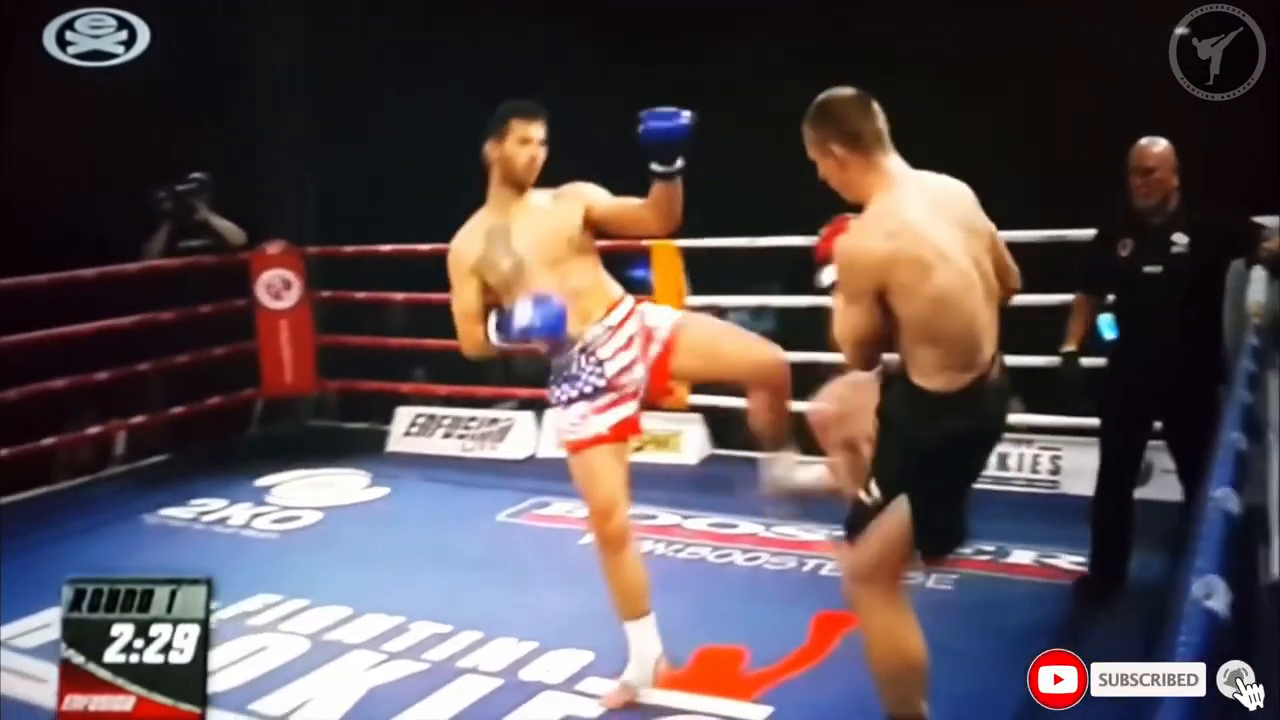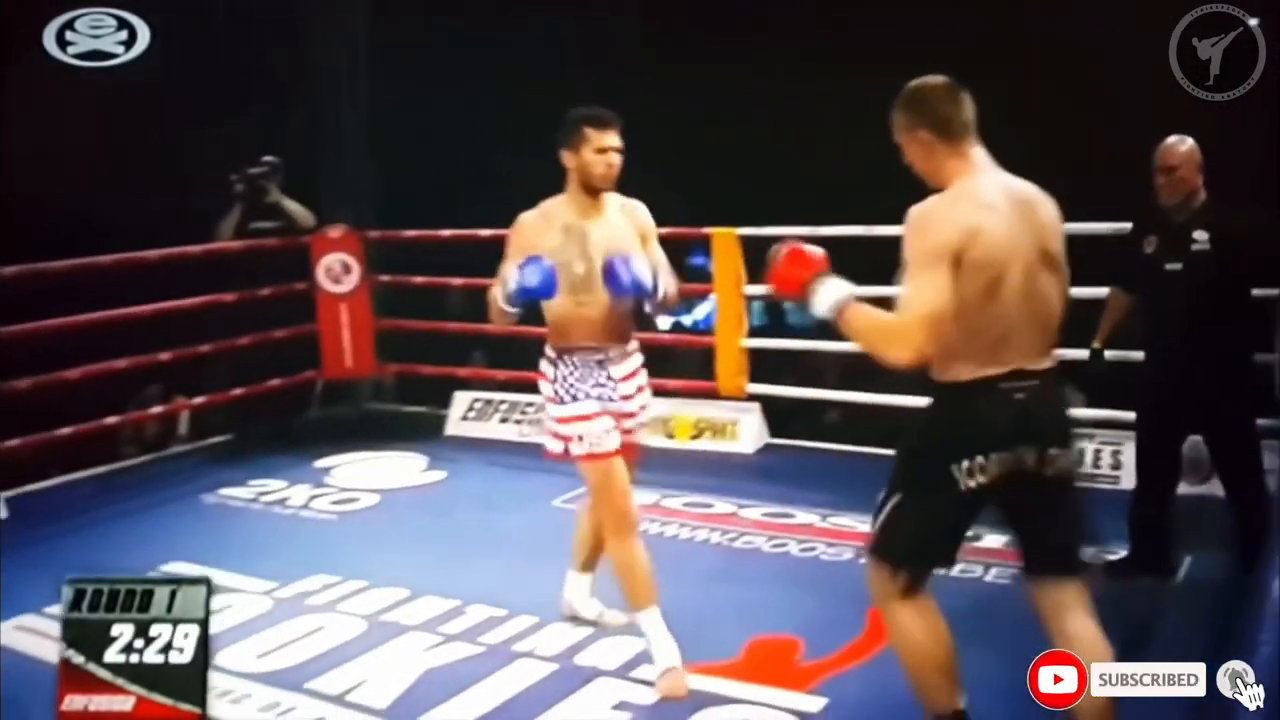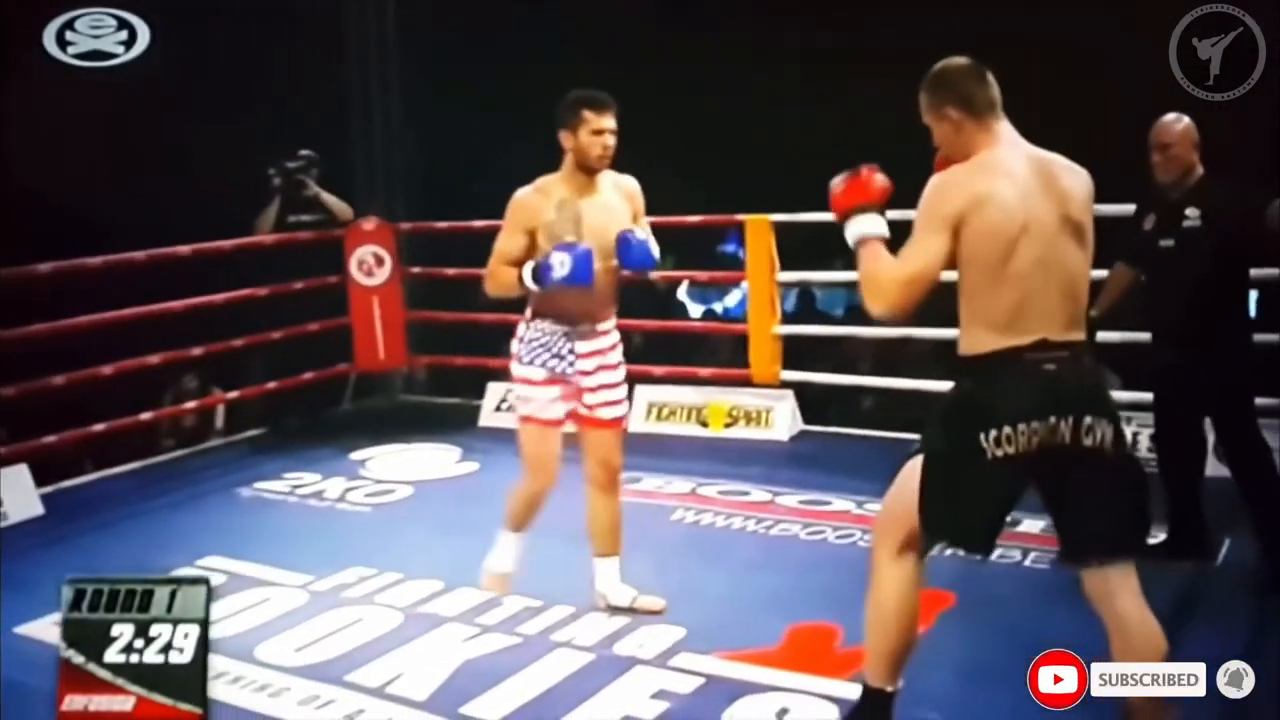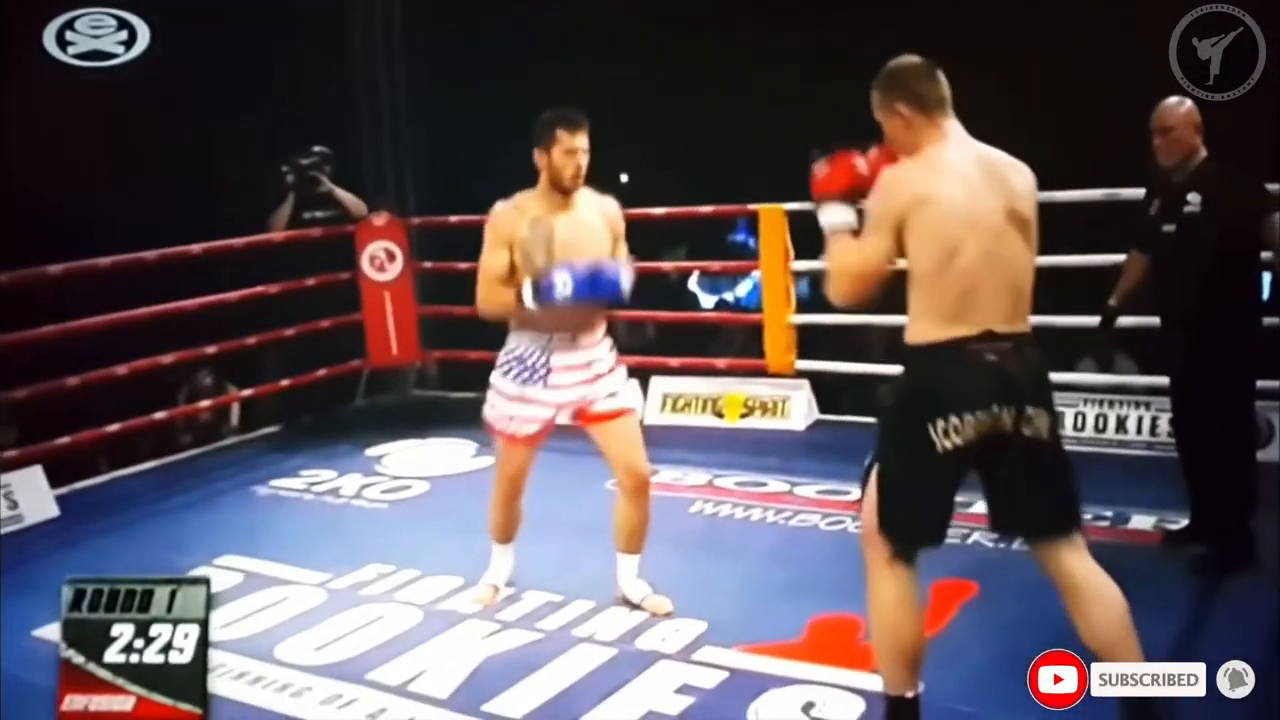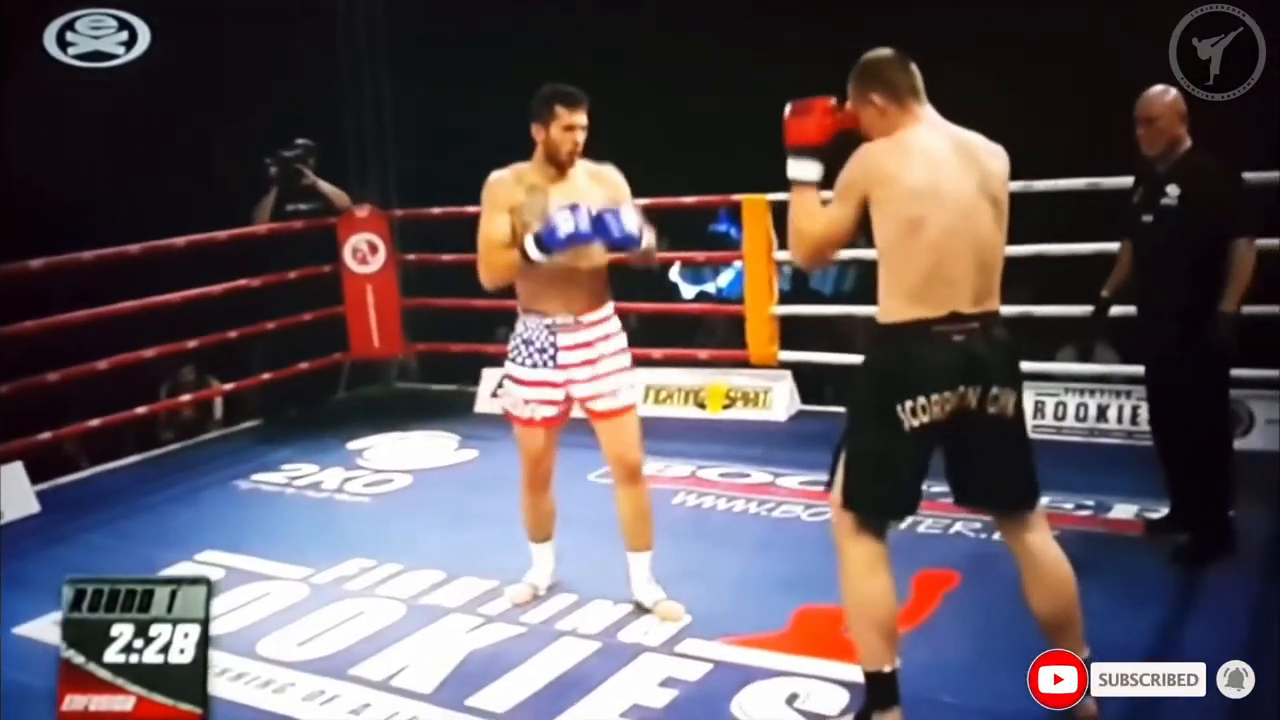
dt=0.3s
person 1, frame 1
left shoulder: (867, 243)
right shoulder: (955, 192)
left elbow: (860, 350)
right elbow: (1006, 282)
left wrist: (842, 270)
left hip: (944, 417)
right hip: (979, 390)
left knee: (870, 576)
right knee: (841, 408)
person 1, frame 2
left shoulder: (938, 218)
right shoulder: (1041, 204)
left elbow: (907, 347)
left wrist: (824, 292)
left hip: (970, 416)
right hip: (1041, 408)
left knee: (893, 581)
right knee: (1063, 594)
person 1, frame 3
left shoulder: (956, 187)
right shoulder: (1074, 180)
left elbow: (889, 301)
left wrist: (862, 221)
left hip: (996, 392)
right hip: (1075, 385)
left knee: (895, 539)
right knee: (1115, 580)
person 1, frame 4
left shoulder: (902, 183)
right shoulder: (1018, 175)
left elbow: (846, 290)
left wrist: (836, 208)
left hip: (941, 380)
right hip: (1018, 371)
left knee: (886, 551)
right knee: (1066, 554)
person 1, frame 5
left shoulder: (873, 161)
right shoulder: (992, 155)
left elbow: (806, 252)
left wrist: (803, 160)
left hip: (910, 359)
right hip: (987, 350)
left knee: (857, 526)
right knee: (1025, 526)
person 2, frame 1
left shoulder: (575, 196)
right shoulder: (470, 246)
left elbow: (659, 223)
right elbow: (472, 341)
left wrist: (668, 165)
right wrist: (510, 328)
left hip: (635, 331)
right hip: (578, 372)
left knee: (765, 364)
right knee: (609, 524)
left ankle: (780, 458)
right ankle: (643, 657)
person 2, frame 2
left shoulder: (633, 215)
right shoulder: (535, 226)
left elbow: (669, 290)
right elbow: (499, 314)
left wrist: (651, 284)
right wrist: (514, 294)
left hip: (626, 360)
right hip: (574, 370)
left knee: (608, 497)
right knee: (619, 511)
left ankle: (576, 592)
right ankle: (664, 650)
person 2, frame 3
left shoulder: (627, 192)
right shoulder: (531, 201)
left elbow: (640, 257)
right elbow: (494, 279)
left wrist: (644, 256)
right wrist: (537, 276)
left hip: (602, 341)
right hip: (546, 342)
left knee: (607, 473)
right knee: (541, 475)
left ankle: (610, 583)
right ankle: (505, 549)
person 2, frame 4
left shoulder: (606, 211)
right shoulder: (509, 217)
left elbow: (621, 272)
right elbow: (486, 301)
left wrist: (618, 284)
right wrist: (538, 294)
left hip: (593, 358)
right hip: (531, 360)
left knee: (636, 475)
right knee: (509, 482)
left ankle: (629, 580)
right ankle: (500, 567)
person 2, frame 5
left shoulder: (606, 179)
right shoulder: (504, 186)
left elbow: (643, 248)
right elbow: (490, 274)
left wrist: (638, 238)
right wrist: (540, 242)
left hip: (599, 333)
right hip: (537, 339)
left knee: (628, 465)
right knee: (536, 468)
left ankle: (644, 582)
right ankle: (541, 568)
person 3, frame 1
left shoulder: (1207, 228)
right shoulder: (1114, 233)
right elbow: (1088, 294)
right wrist: (1071, 346)
left hip: (1193, 376)
right hip: (1130, 374)
left knee: (1200, 475)
right knee: (1115, 473)
right ankle: (1105, 571)
person 3, frame 2
left shoulder: (1230, 226)
right shoulder: (1148, 230)
right elbow: (1125, 289)
right wrist: (1099, 341)
left hip: (1221, 371)
right hip: (1163, 369)
left knee: (1239, 467)
right knee: (1153, 463)
left ankle: (1260, 558)
right ankle: (1151, 552)
person 3, frame 3
left shoulder: (1226, 201)
right shoulder: (1152, 207)
right elbow: (1129, 264)
right wrist: (1096, 312)
left hip: (1221, 348)
right hip: (1171, 347)
left knee: (1241, 444)
right knee: (1174, 445)
right ankle: (1188, 535)
person 3, frame 4
left shoulder: (1229, 184)
right shoulder: (1159, 191)
right elbow: (1144, 252)
right wrist: (1115, 301)
left hip: (1228, 334)
right hip: (1181, 332)
left knee: (1228, 434)
right knee: (1191, 431)
left ankle: (1234, 539)
right ankle: (1206, 521)
person 3, frame 5
left shoulder: (1212, 176)
right shoulder: (1146, 178)
left elbow: (1241, 244)
left wrist: (1227, 309)
right wrist: (1108, 292)
left hip: (1200, 327)
right hip: (1157, 323)
left knee: (1204, 425)
right knee: (1167, 421)
left ankle: (1214, 528)
right ankle: (1185, 509)
